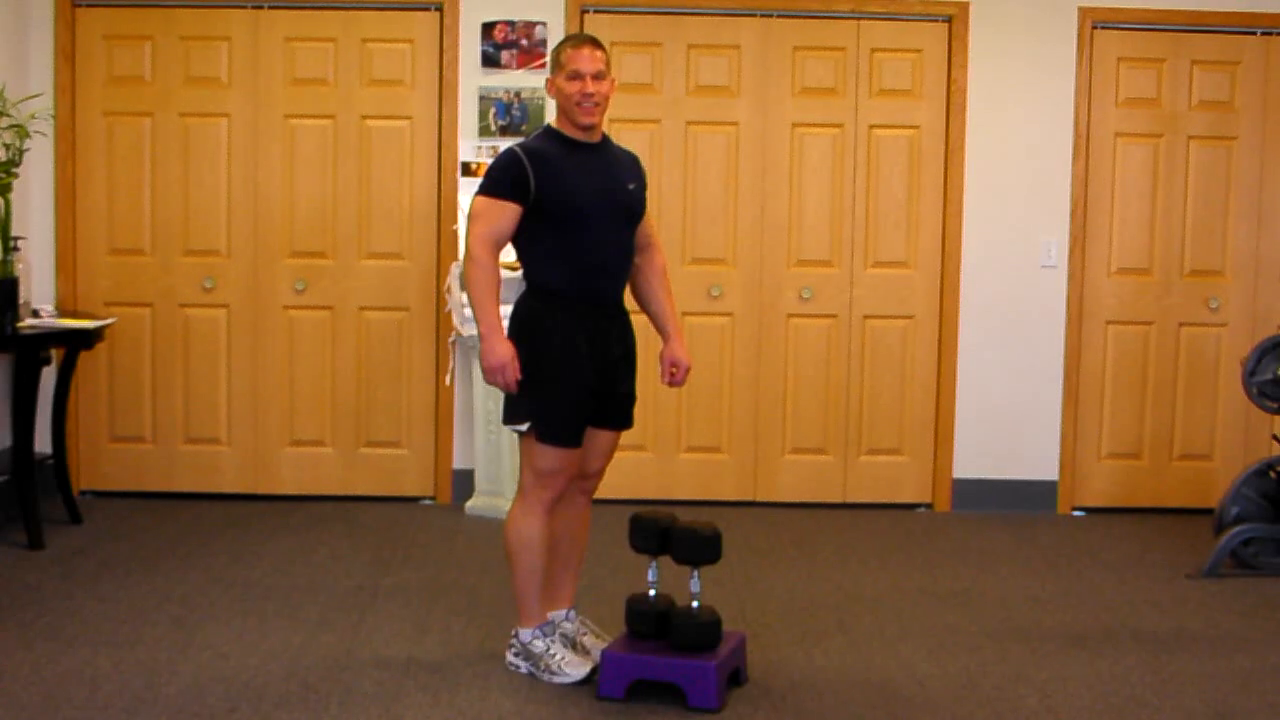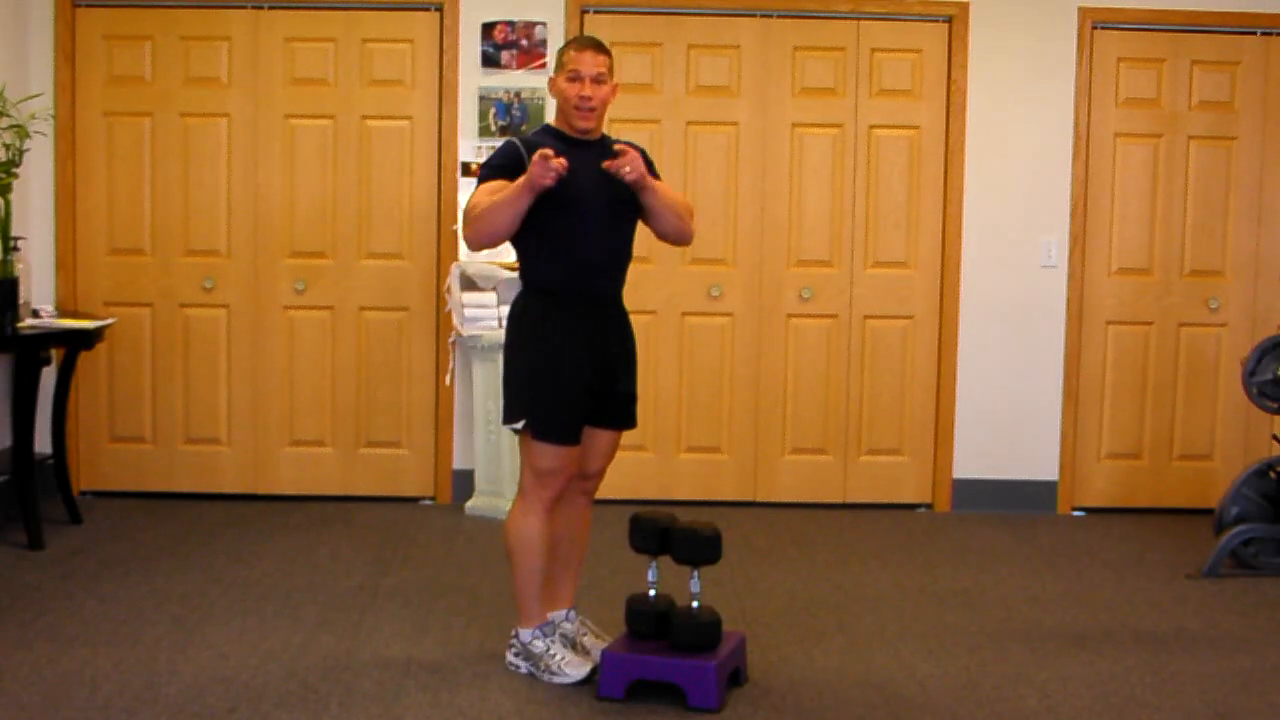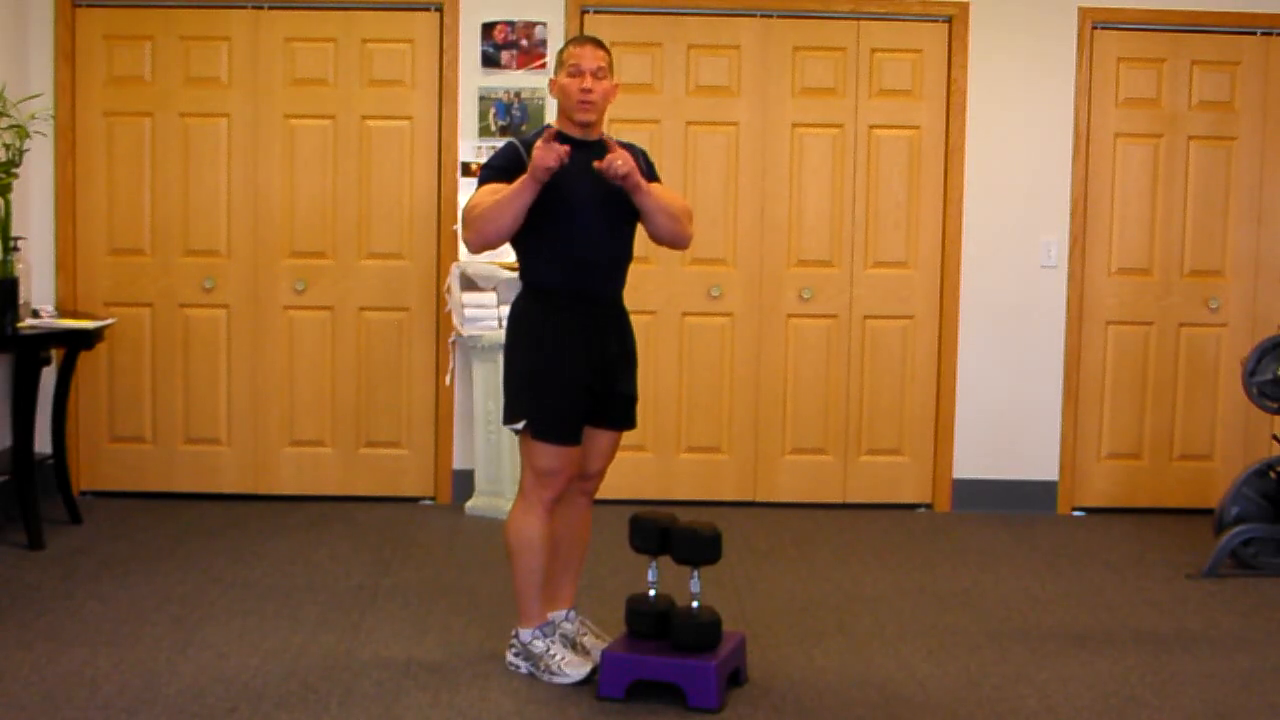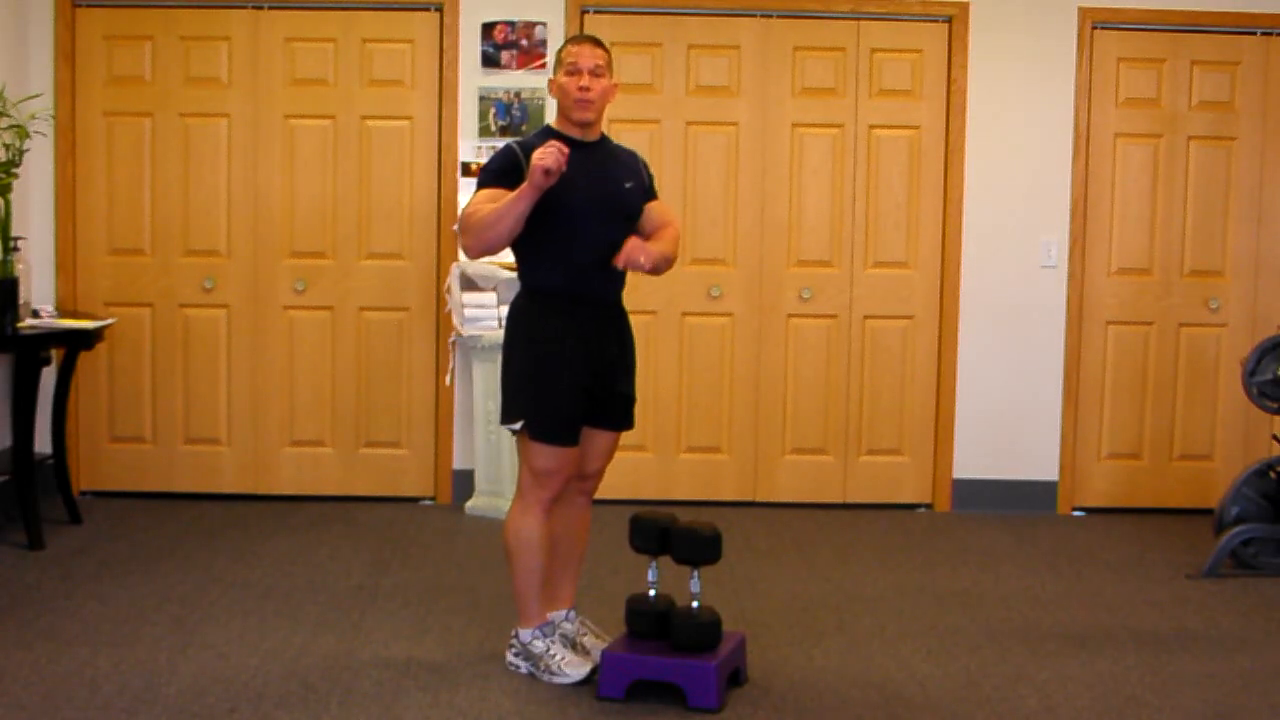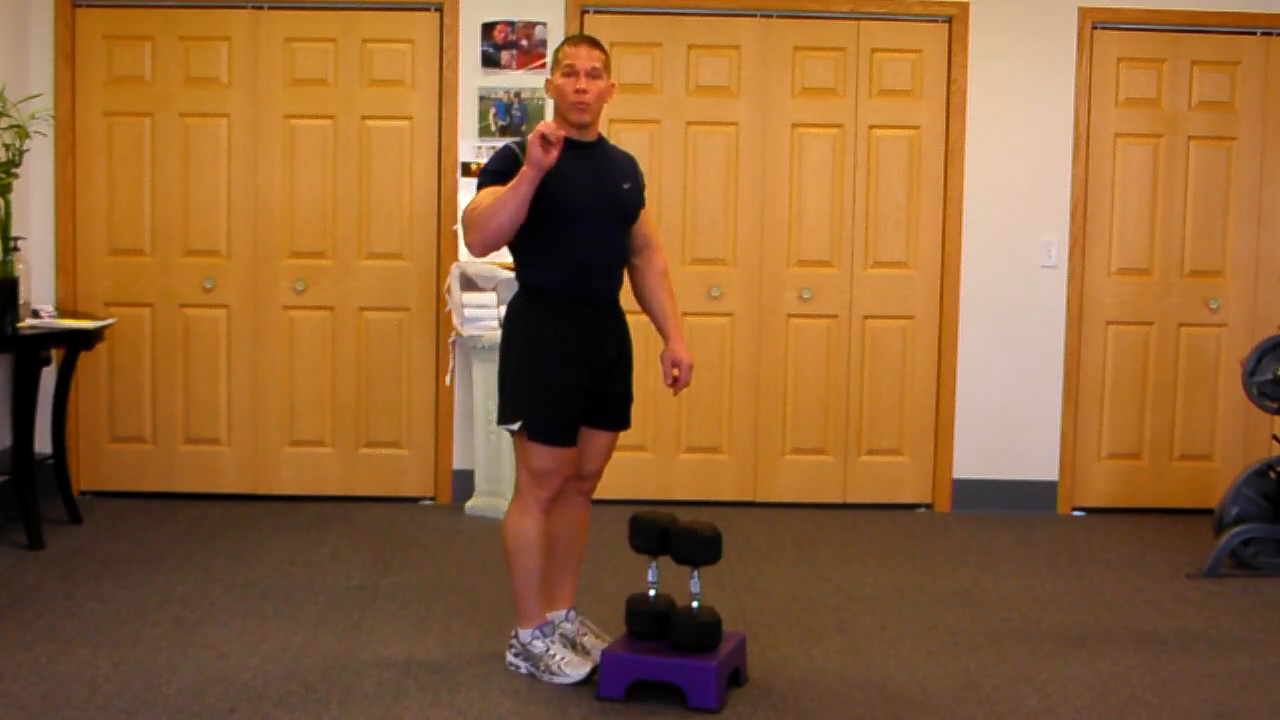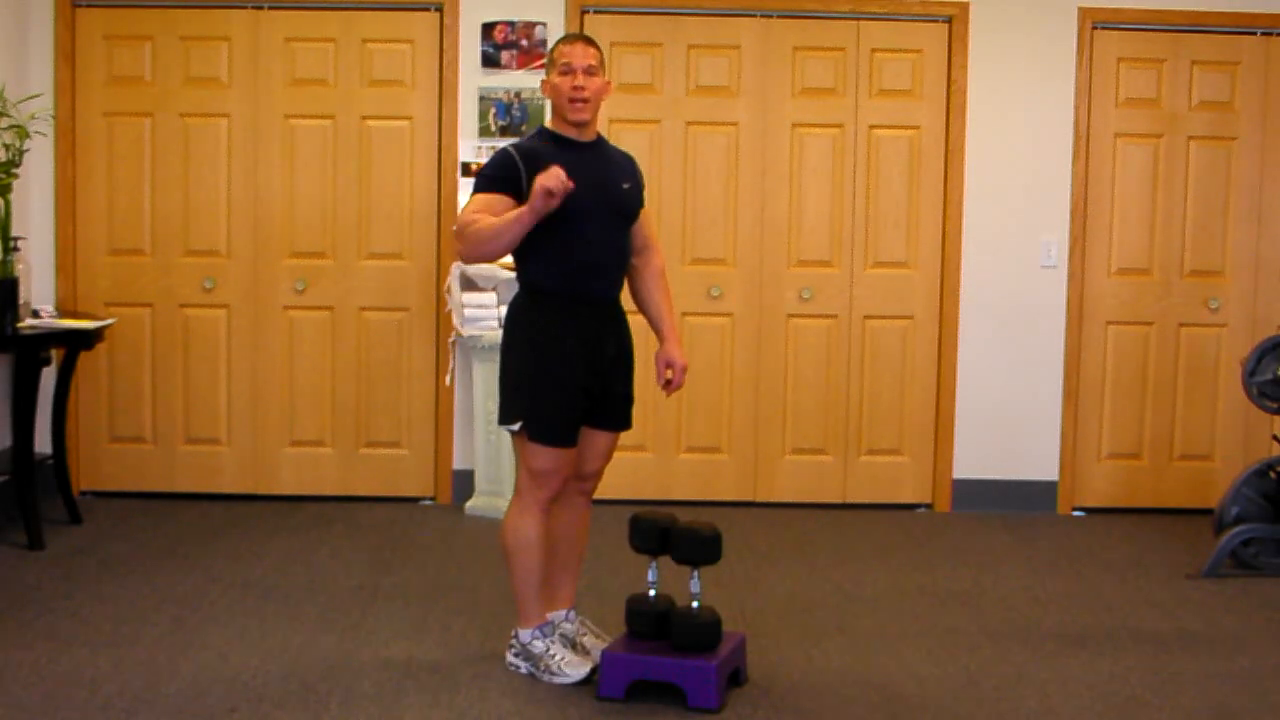
dt=0.7s
person 1, frame 1
left shoulder: (626, 165)
right shoulder: (525, 161)
left elbow: (646, 255)
right elbow: (480, 248)
left wrist: (672, 335)
right wrist: (493, 334)
left hip: (612, 332)
right hip: (551, 332)
left knee: (583, 482)
right knee: (544, 485)
left ankle: (562, 615)
right ankle: (528, 636)
person 1, frame 2
left shoulder: (629, 156)
right shoulder: (522, 151)
left elbow: (682, 230)
right elbow: (477, 232)
left wrist: (643, 184)
right wrist: (530, 185)
left hip: (609, 326)
right hip: (548, 326)
left knee: (584, 481)
right knee: (543, 484)
left ankle: (562, 615)
right ankle: (528, 635)
person 1, frame 3
left shoulder: (632, 157)
right shoulder: (521, 152)
left elbow: (680, 233)
right elbow: (476, 234)
left wrist: (634, 184)
right wrist: (533, 177)
left hip: (611, 327)
right hip: (548, 328)
left knee: (584, 481)
right knee: (545, 485)
left ankle: (562, 614)
right ankle: (529, 635)
person 1, frame 4
left shoulder: (629, 164)
right shoulder: (520, 155)
left elbow: (668, 233)
right elbow: (473, 241)
left wrist: (649, 248)
right wrist: (532, 185)
left hip: (610, 328)
right hip: (547, 330)
left knee: (583, 484)
right knee: (542, 487)
left ankle: (561, 614)
right ankle: (528, 635)
person 1, frame 5
left shoulder: (623, 166)
right shoulder: (519, 156)
left elbow: (646, 254)
right elbow: (478, 238)
left wrist: (674, 336)
right wrist: (533, 171)
left hip: (607, 331)
right hip: (544, 332)
left knee: (581, 482)
right knee: (540, 486)
left ankle: (562, 614)
right ankle: (529, 635)
person 1, frame 6
left shoulder: (623, 166)
right shoulder: (519, 159)
left elbow: (644, 256)
right elbow: (470, 240)
left wrist: (669, 337)
right wrist: (533, 207)
left hip: (608, 332)
right hip: (546, 331)
left knee: (582, 483)
right knee: (541, 486)
left ankle: (563, 615)
right ankle: (529, 635)
